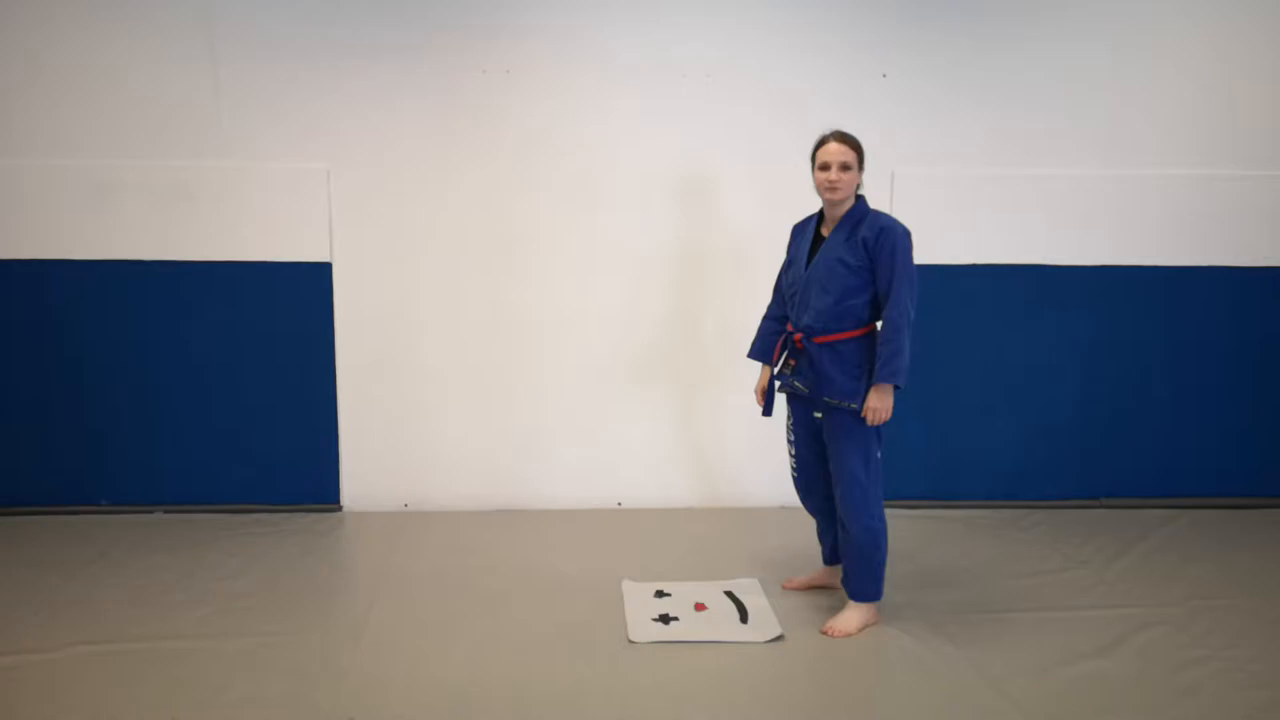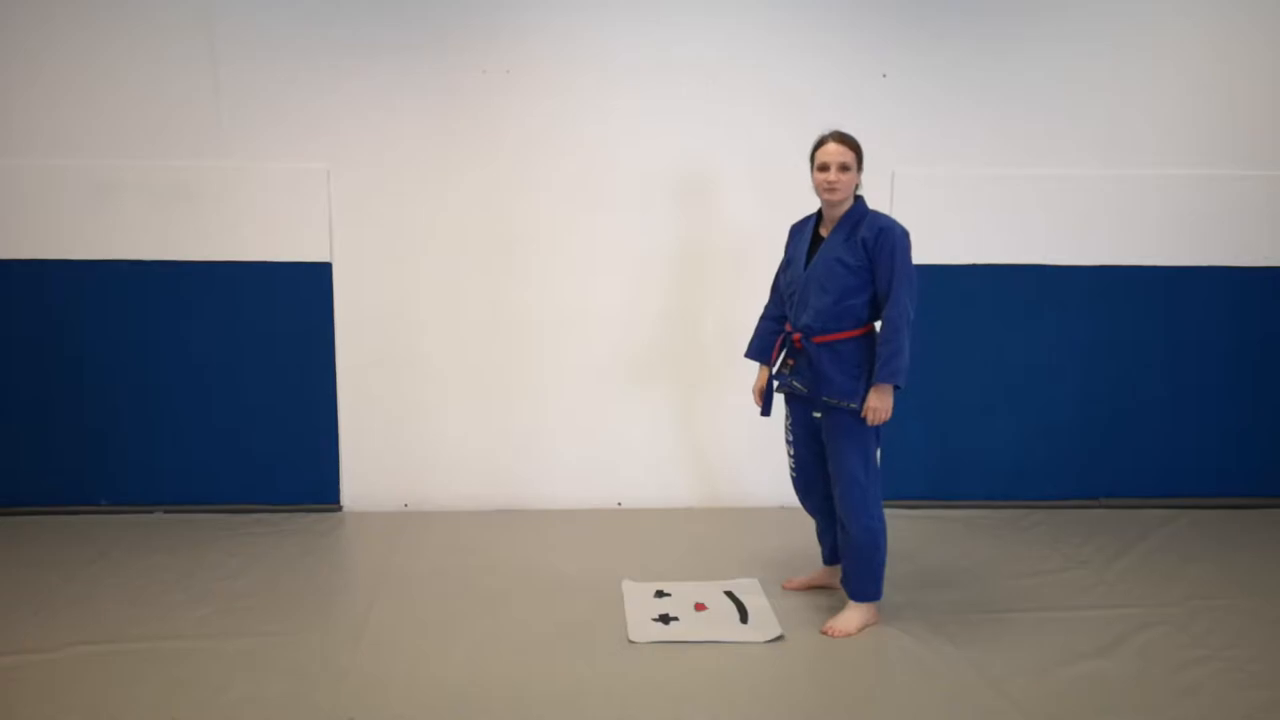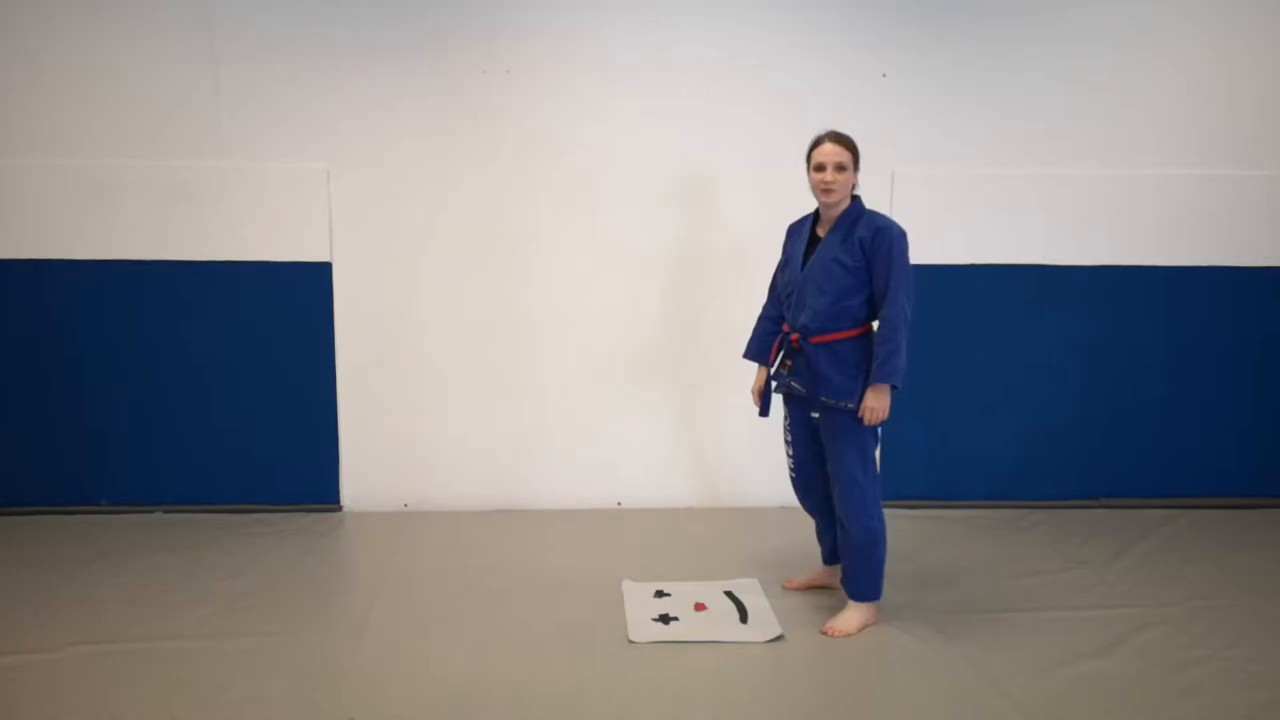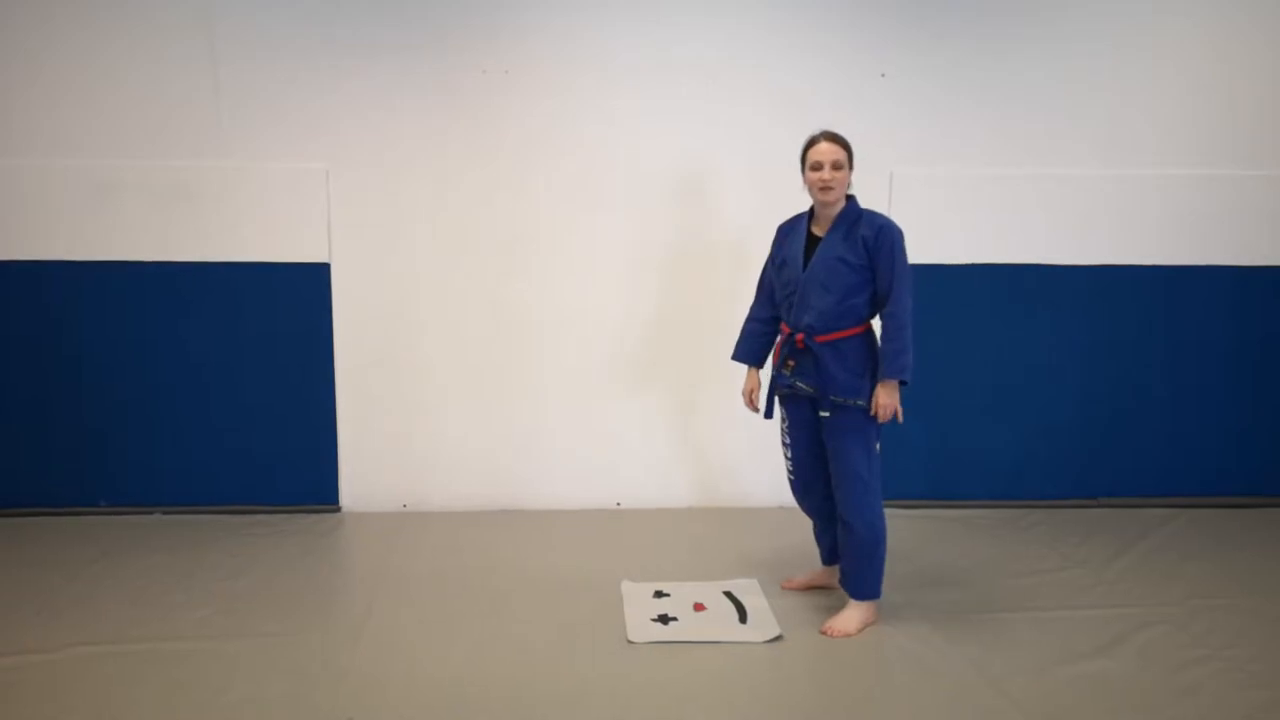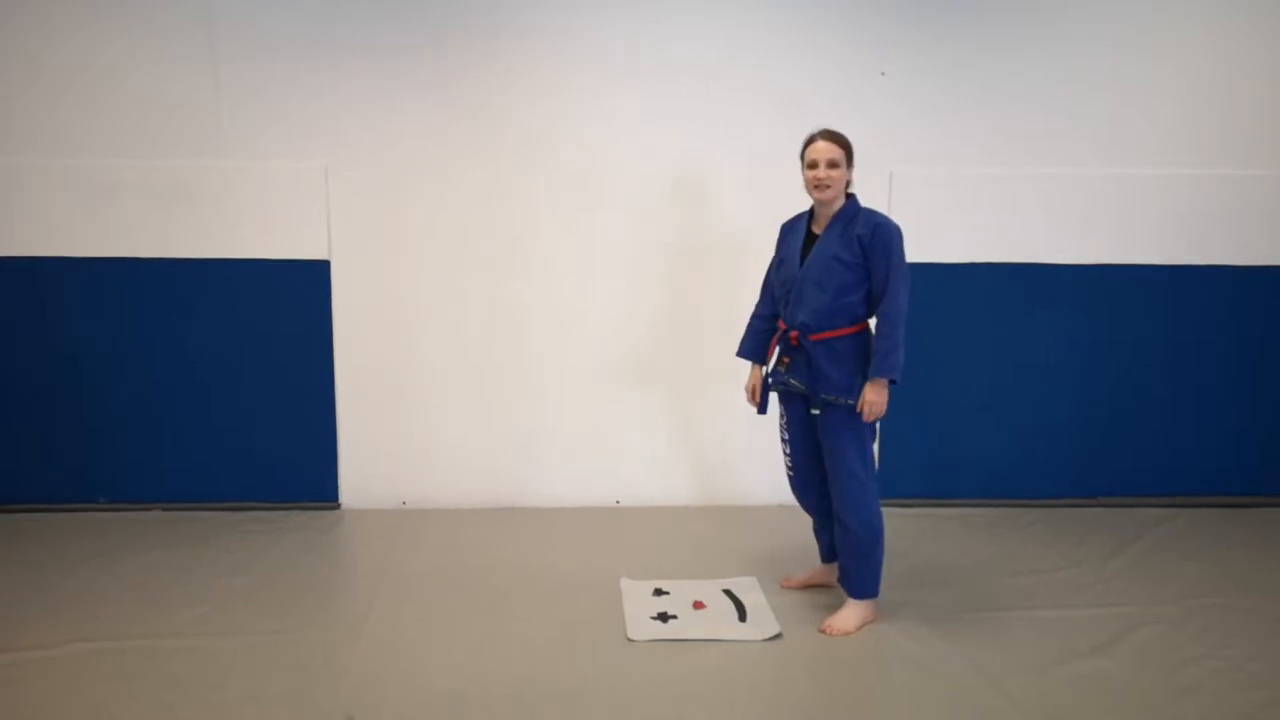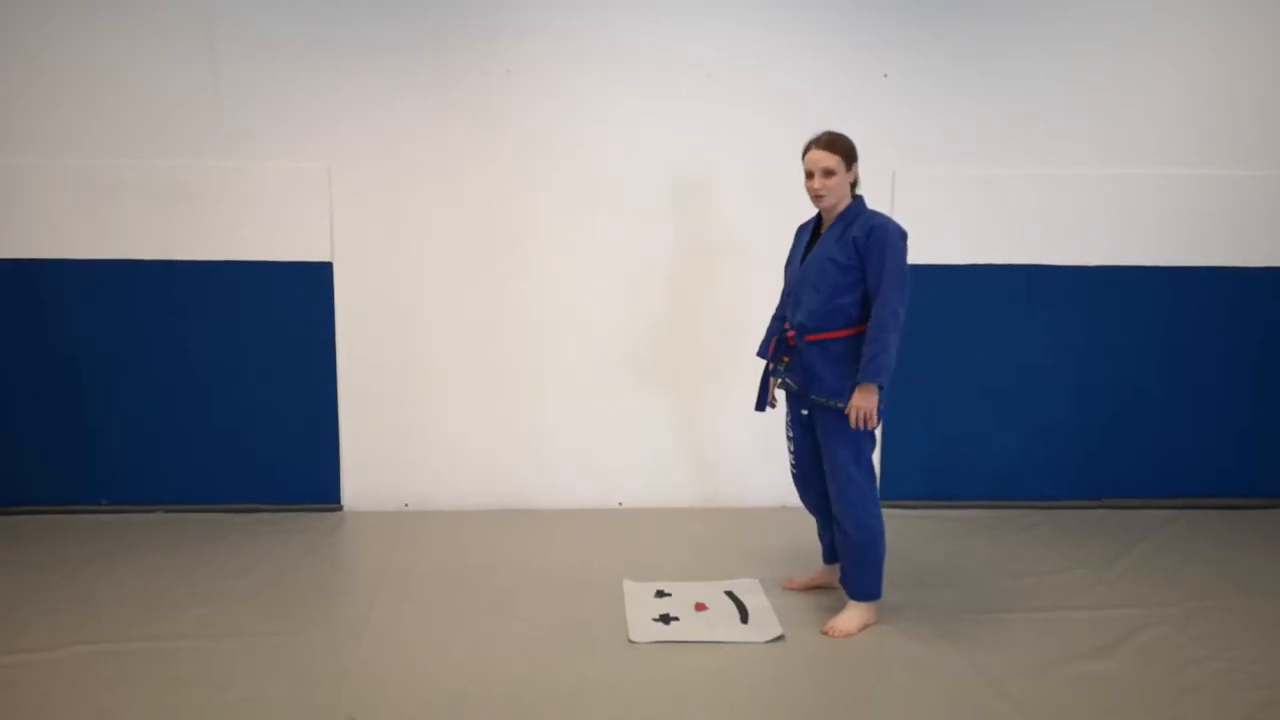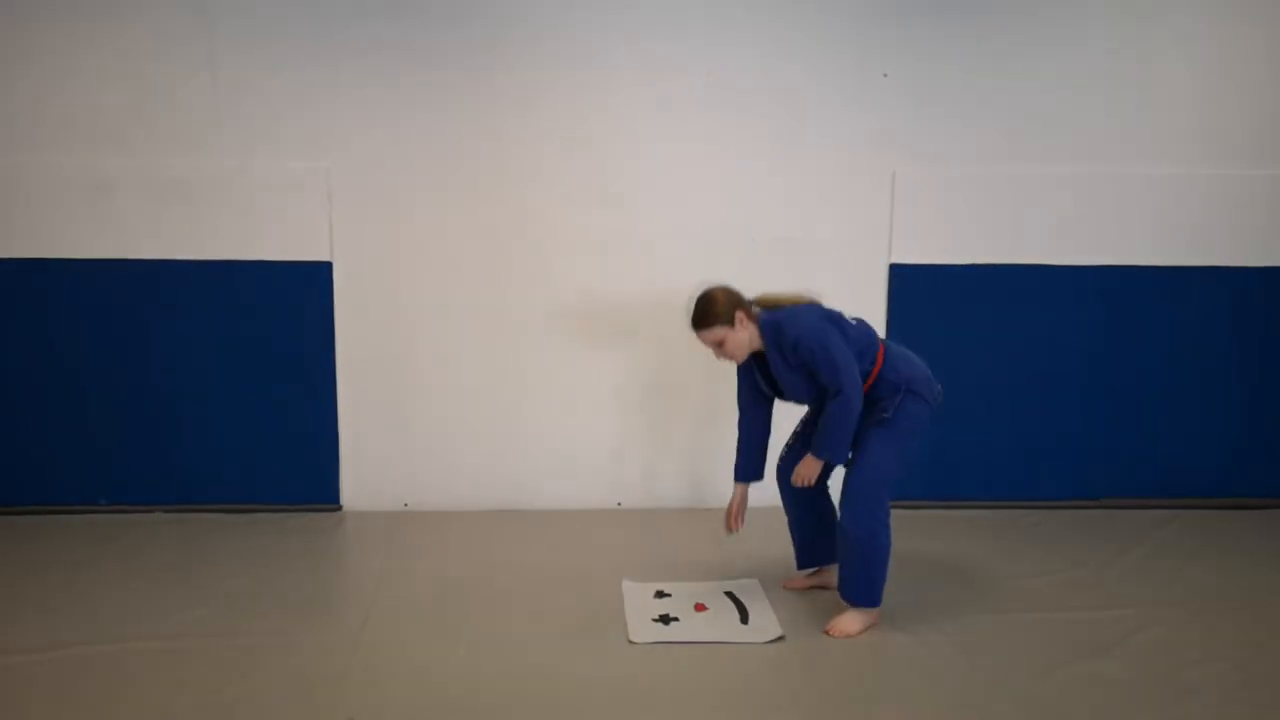
dt=0.7s
person 1, frame 1
left shoulder: (884, 233)
right shoulder: (803, 232)
left elbow: (897, 314)
right elbow: (781, 301)
left wrist: (885, 384)
right wrist: (768, 362)
left hip: (851, 376)
right hip: (805, 373)
left knee: (855, 489)
right knee: (812, 481)
left ankle: (865, 600)
right ankle: (834, 566)
person 1, frame 2
left shoulder: (882, 233)
right shoulder: (800, 232)
left elbow: (896, 315)
right elbow: (778, 302)
left wrist: (885, 385)
right wrist: (766, 364)
left hip: (849, 377)
right hip: (803, 373)
left knee: (854, 489)
right knee: (811, 481)
left ankle: (865, 600)
right ankle: (834, 566)
person 1, frame 3
left shoulder: (879, 233)
right shoulder: (798, 232)
left elbow: (894, 314)
right elbow: (776, 302)
left wrist: (882, 384)
right wrist: (764, 363)
left hip: (847, 375)
right hip: (800, 372)
left knee: (853, 488)
right knee: (811, 481)
left ankle: (864, 600)
right ankle: (834, 566)
person 1, frame 4
left shoulder: (877, 232)
right shoulder: (789, 233)
left elbow: (897, 311)
right elbow: (766, 303)
left wrist: (890, 380)
right wrist: (753, 366)
left hip: (849, 374)
right hip: (797, 372)
left knee: (855, 486)
right knee: (809, 481)
left ankle: (864, 599)
right ankle: (833, 566)
person 1, frame 5
left shoulder: (875, 230)
right shoulder: (792, 231)
left elbow: (891, 310)
right elbow: (770, 300)
left wrist: (880, 379)
right wrist: (758, 363)
left hip: (845, 372)
right hip: (796, 370)
left knee: (851, 484)
right knee: (808, 479)
left ankle: (862, 598)
right ankle: (832, 564)
person 1, frame 6
left shoulder: (877, 232)
right shoulder: (807, 233)
left elbow: (887, 315)
left wrist: (870, 384)
right wrist: (774, 364)
left hip: (842, 378)
right hip: (803, 374)
left knee: (849, 487)
right knee: (812, 480)
left ankle: (863, 600)
right ankle: (835, 566)
person 1, frame 7
left shoulder: (802, 329)
right shoulder: (751, 358)
left elbow: (847, 393)
right elbow: (753, 422)
left wrist: (818, 457)
right wrist: (740, 490)
left hip: (902, 397)
right hip: (860, 399)
left knee: (862, 494)
right knee: (792, 471)
left ankle: (865, 605)
right ankle: (828, 565)
